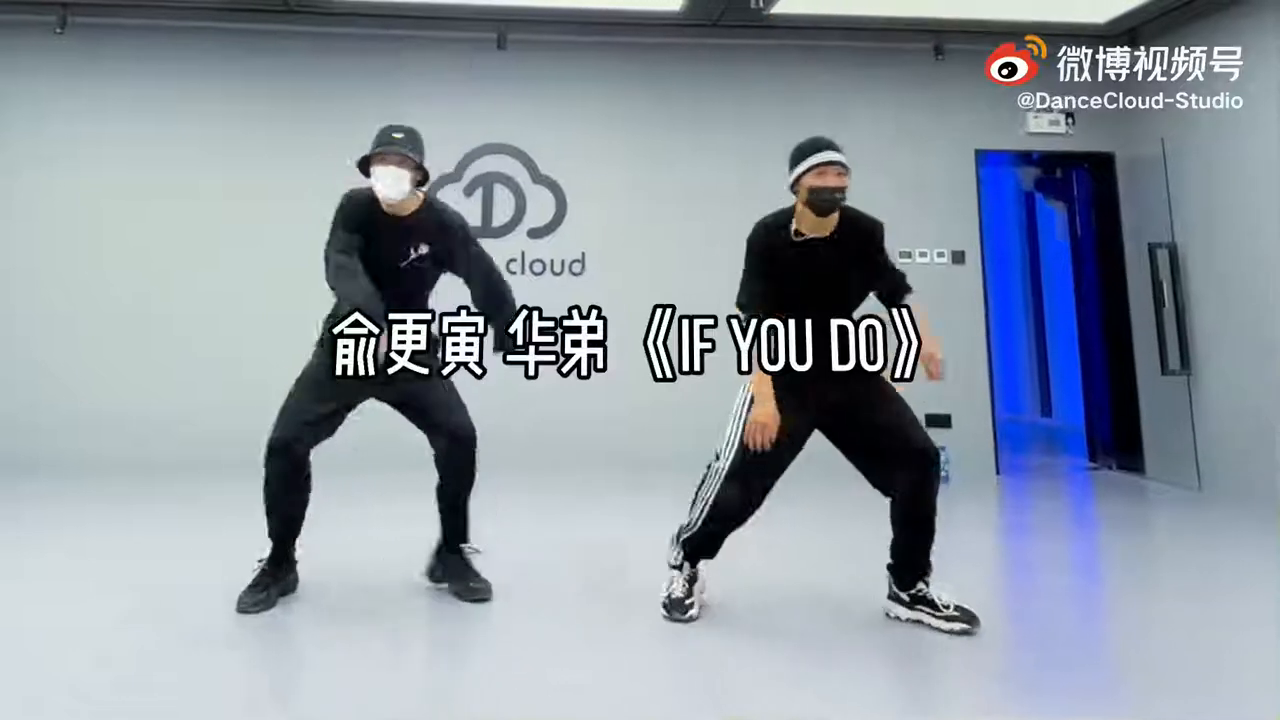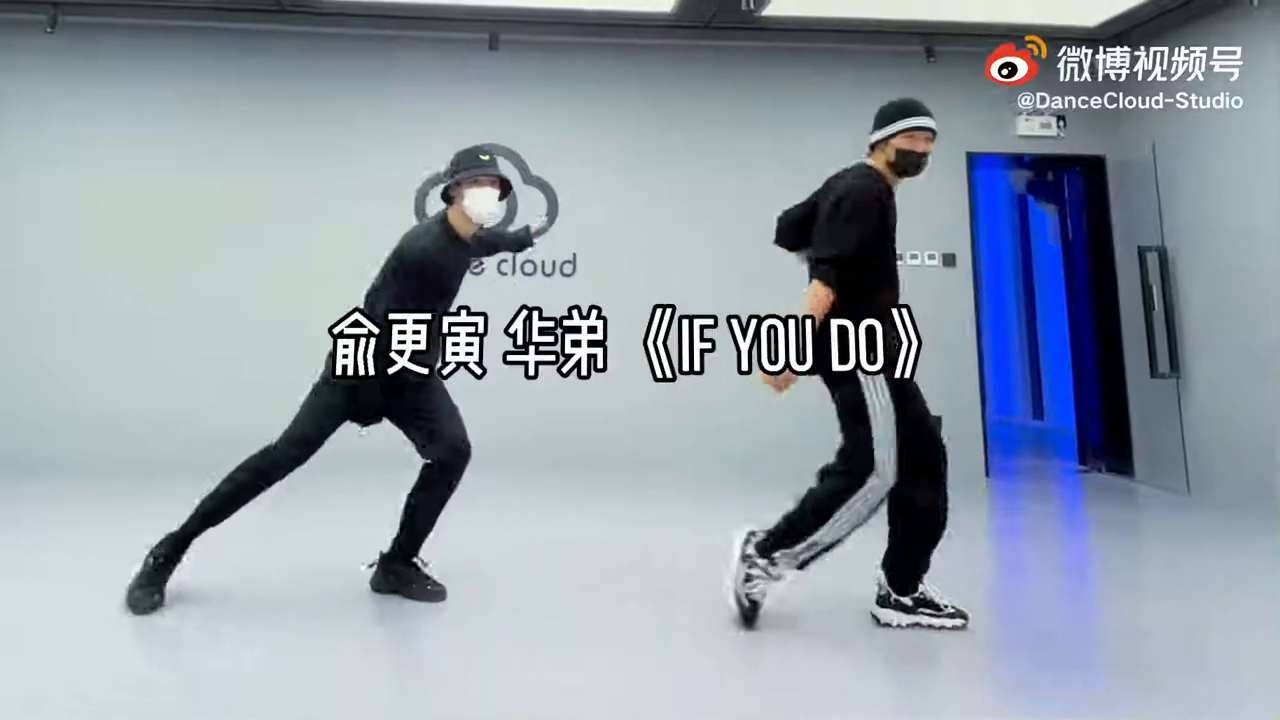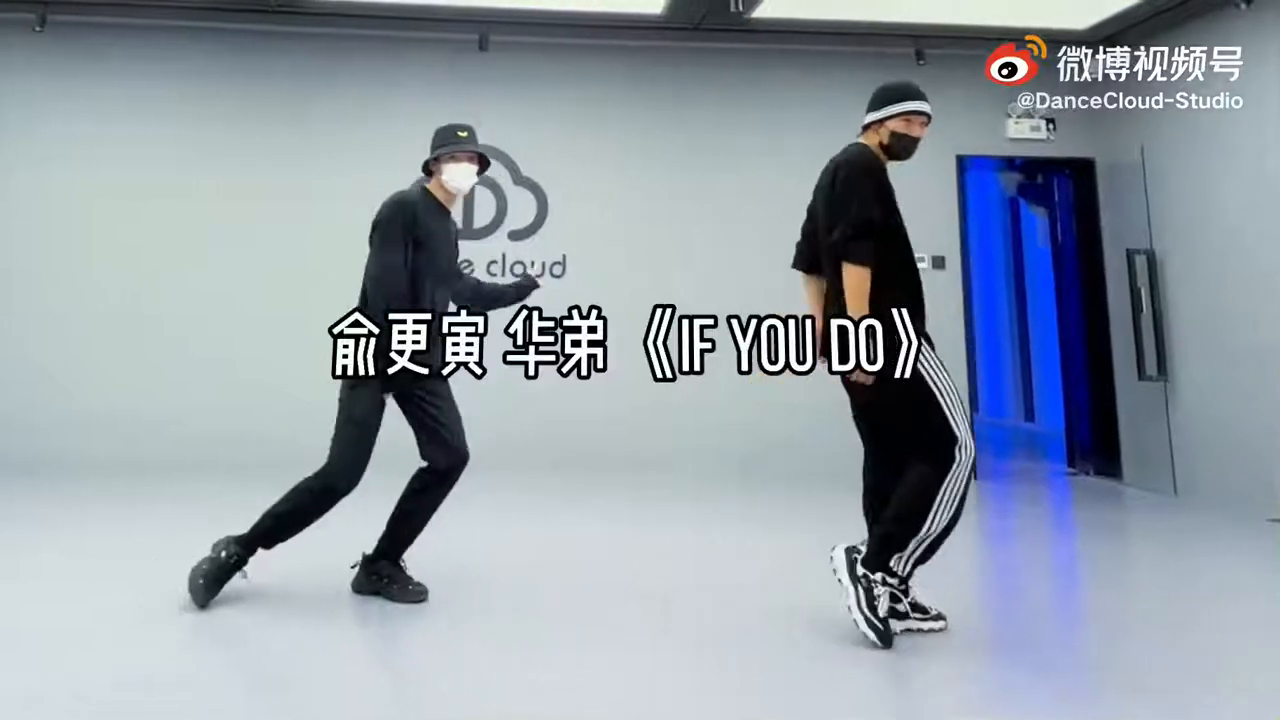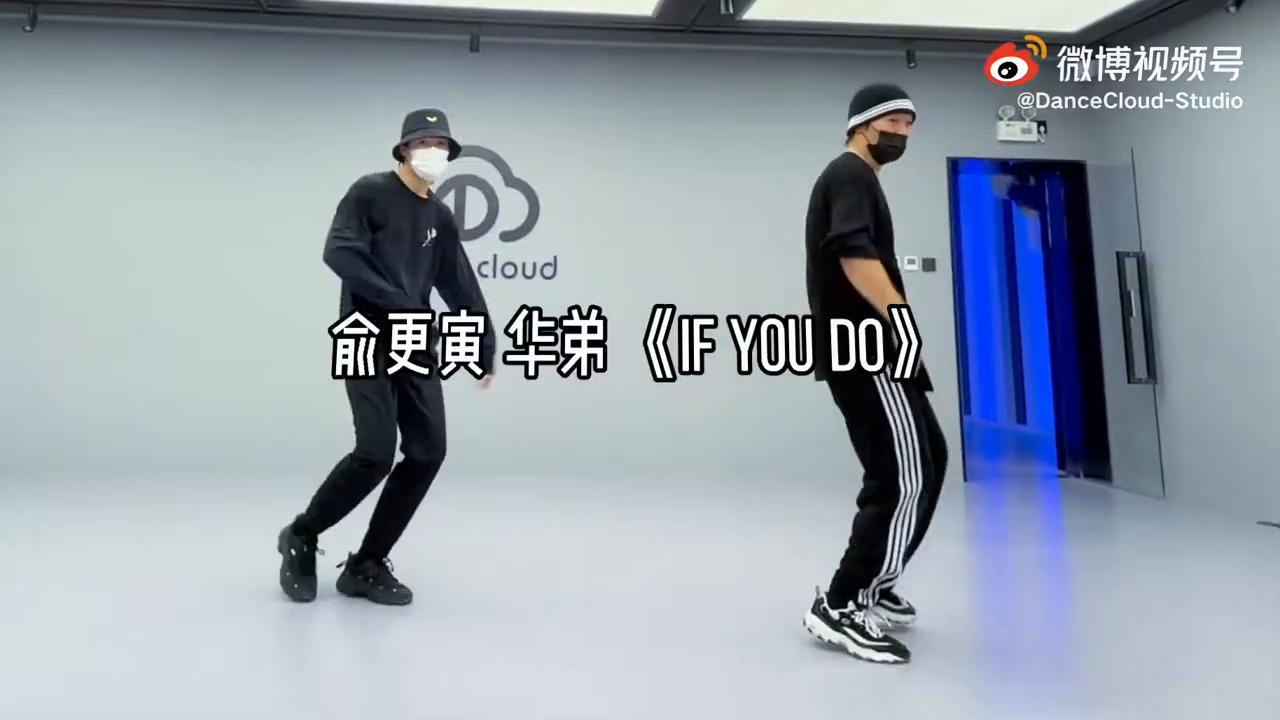
dt=0.3s
person 1, frame 1
left shoulder: (866, 230)
right shoulder: (767, 236)
left elbow: (889, 285)
right elbow: (757, 319)
left wrist: (925, 340)
right wrist: (764, 398)
left hip: (847, 371)
right hip: (787, 372)
left knee: (915, 462)
right knee: (736, 466)
left ankle: (909, 588)
right ankle: (685, 565)
person 1, frame 2
left shoulder: (849, 183)
right shoulder: (866, 193)
left elbow: (789, 231)
right elbow: (829, 271)
left knee: (924, 461)
right knee: (874, 467)
left ankle: (901, 591)
right ankle: (766, 551)
person 1, frame 3
left shoulder: (842, 173)
right shoulder: (860, 165)
left elbow: (809, 257)
right elbow: (854, 251)
left wrist: (821, 322)
right hip: (887, 334)
left knee: (892, 460)
right knee: (951, 452)
left ankle: (886, 588)
right ankle: (873, 564)
person 1, frame 4
left shoulder: (849, 178)
right shoulder: (851, 175)
right elbow: (854, 253)
right wrist: (899, 317)
left knee: (923, 463)
right knee: (906, 479)
left ankle: (867, 587)
right ankle: (840, 607)
person 2, frame 1
left shoulder: (444, 224)
right shoulder: (354, 208)
left elbow: (488, 281)
right elbow: (342, 269)
left wrist: (510, 341)
right wrist: (368, 314)
left hip: (410, 356)
right hip: (345, 348)
left knee: (458, 436)
right knee: (286, 444)
left ankle: (452, 554)
right ankle: (280, 564)
person 2, frame 2
left shoulder: (463, 232)
right shoulder: (422, 249)
right elbow: (377, 324)
left wrist: (512, 240)
right wrist: (370, 402)
left hip: (412, 370)
left knee: (453, 450)
right knee: (286, 455)
left ankle: (397, 563)
right ankle: (172, 551)
person 2, frame 3
left shoulder: (445, 226)
right shoulder: (402, 207)
left elbow: (455, 287)
right elbow: (382, 285)
left wrist: (513, 292)
right wrist: (389, 353)
left hip: (423, 359)
right hip: (374, 357)
left knee: (449, 457)
right knee: (343, 473)
left ankle: (382, 565)
right ankle: (240, 549)
person 2, frame 4
left shoulder: (440, 217)
right shoulder: (370, 192)
left elbow: (459, 283)
right elbow: (338, 253)
left wrist: (487, 344)
right wrist: (392, 301)
left hip: (416, 349)
left knee: (428, 453)
right knee: (376, 453)
left ankle: (366, 565)
right ankle: (301, 537)
